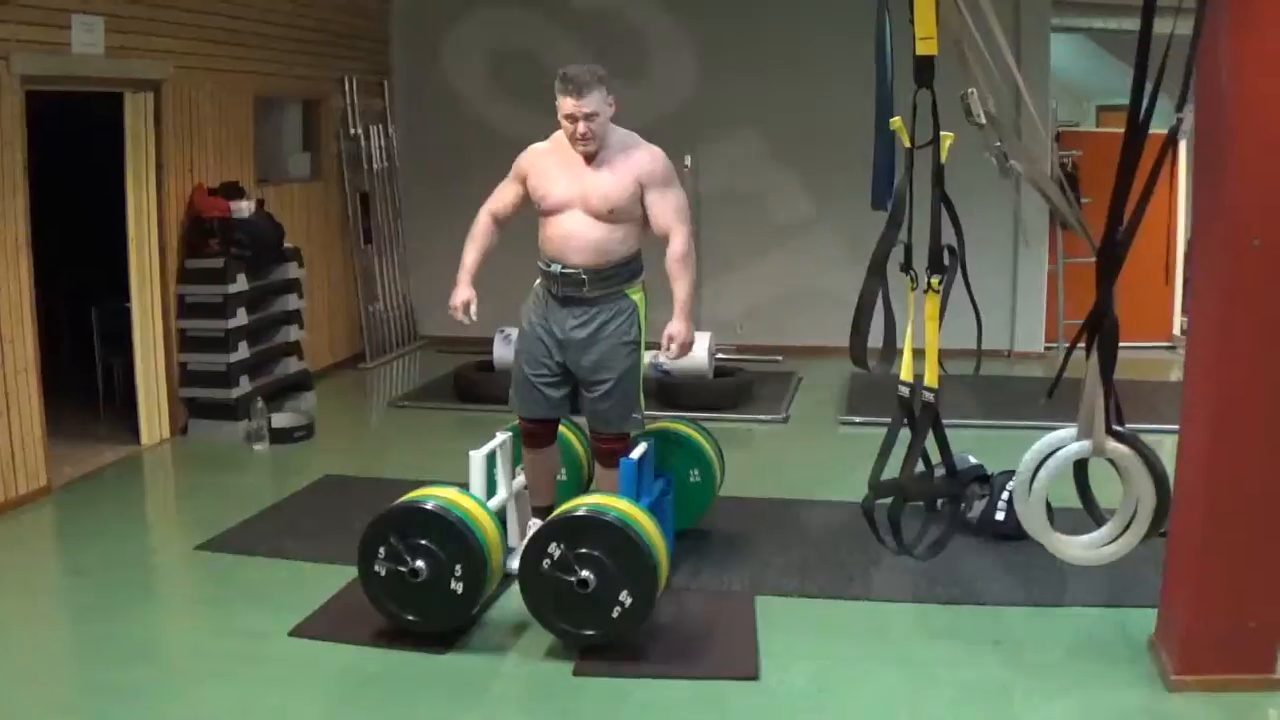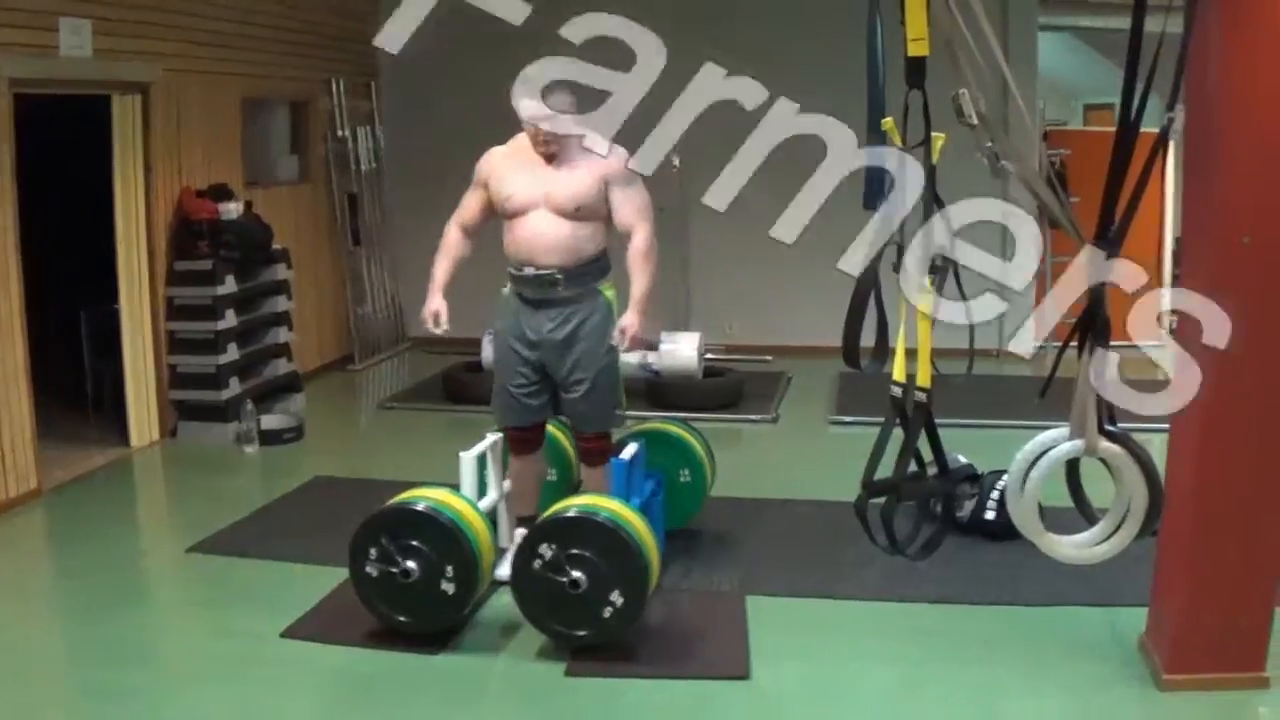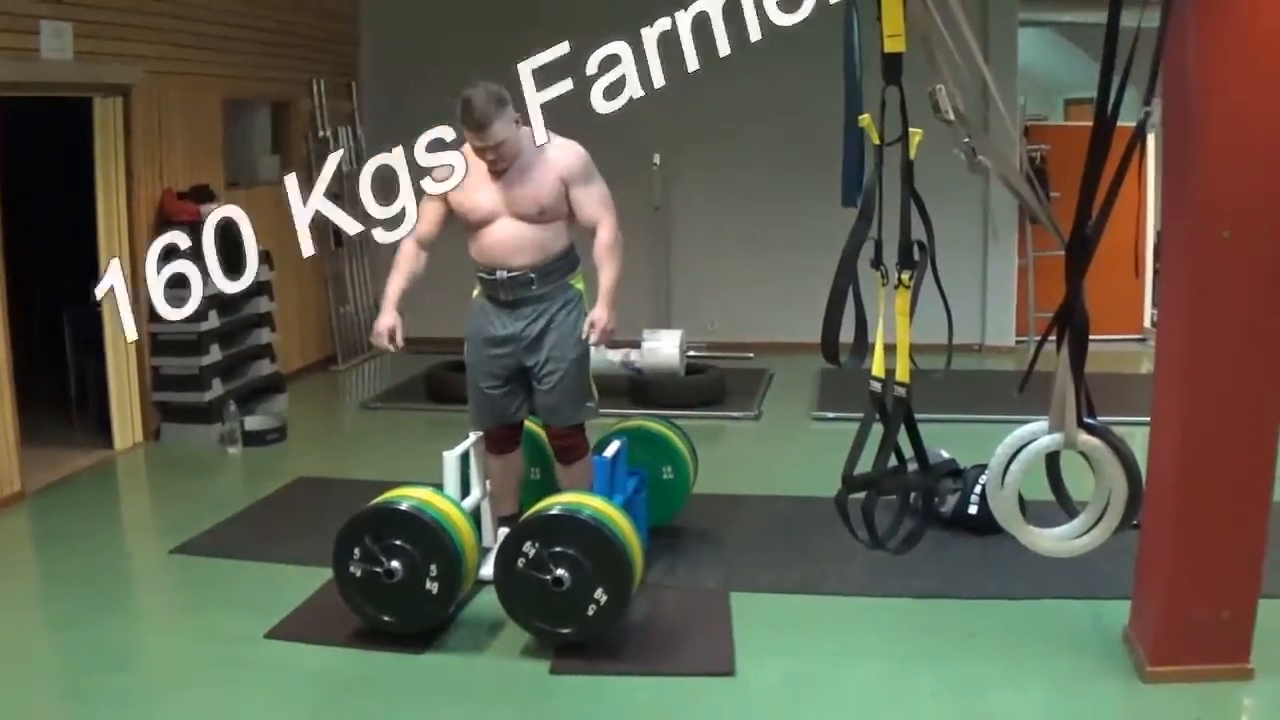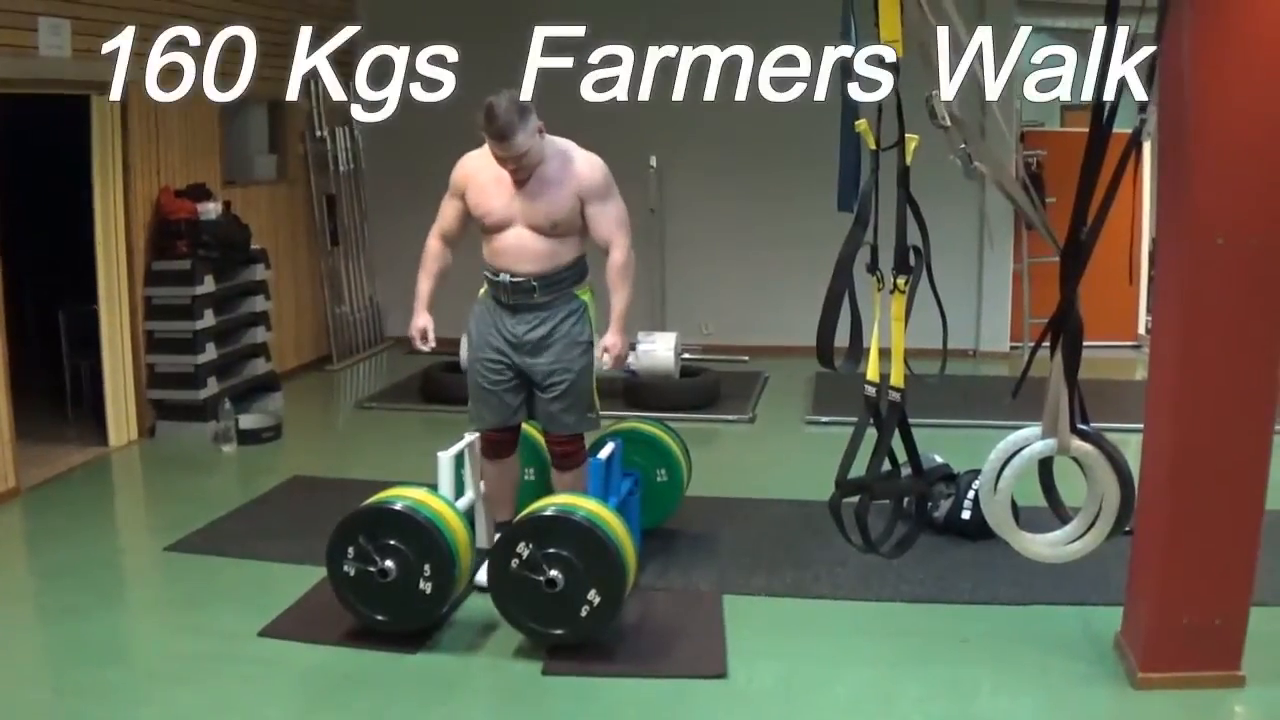
dt=0.5s
person 1, frame 1
left shoulder: (646, 161)
right shoulder: (536, 158)
left elbow: (678, 237)
right elbow: (491, 215)
left wrist: (681, 313)
right wrist: (464, 280)
left hip: (611, 307)
right hip: (546, 301)
left knee: (610, 433)
right knee: (535, 423)
right ankle: (540, 525)
person 1, frame 2
left shoulder: (608, 161)
right shoulder: (496, 162)
left elbow: (641, 235)
right elbow: (461, 228)
left wrist: (637, 305)
right wrist: (437, 289)
left hip: (583, 305)
right hip: (519, 307)
left knee: (591, 432)
right knee: (520, 430)
right ankle: (524, 535)
person 1, frame 3
left shoulder: (564, 157)
right shoulder: (450, 174)
left elbow: (605, 227)
right elbow: (416, 242)
left wrist: (604, 302)
right wrist: (389, 306)
left hip: (556, 304)
right hip: (491, 309)
left knee: (565, 428)
right knee: (498, 433)
right ankle: (506, 536)
person 1, frame 4
left shoulder: (585, 171)
right shoulder: (469, 171)
left elbow: (618, 249)
right elbow: (441, 239)
left wrist: (616, 326)
right wrist: (422, 306)
left hip: (560, 311)
right hip: (494, 311)
left knee: (564, 437)
right knee: (495, 434)
